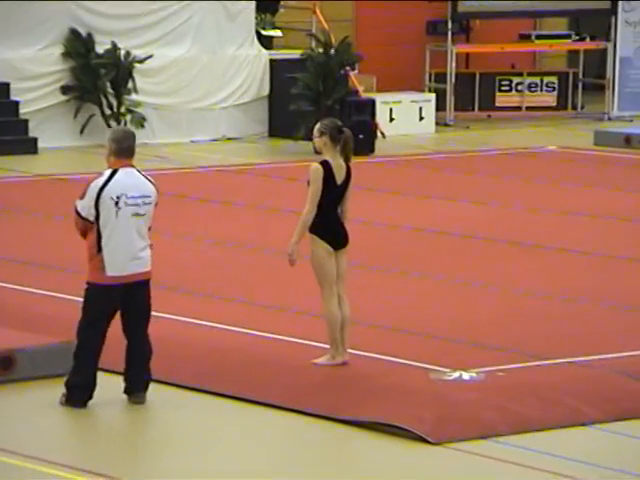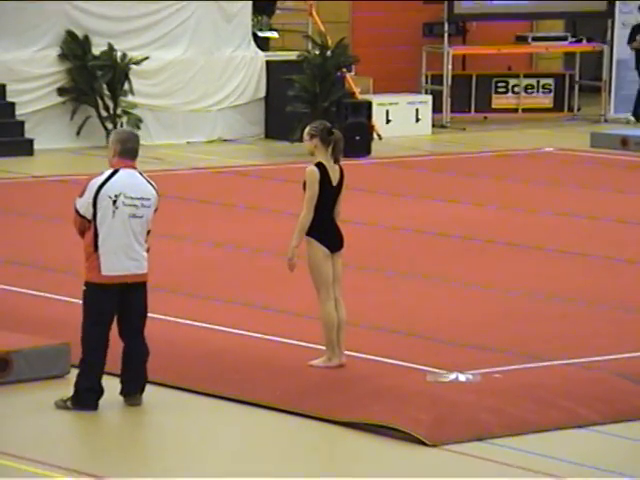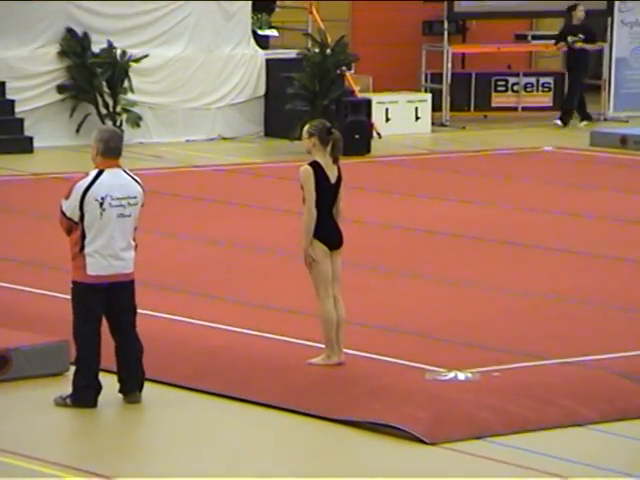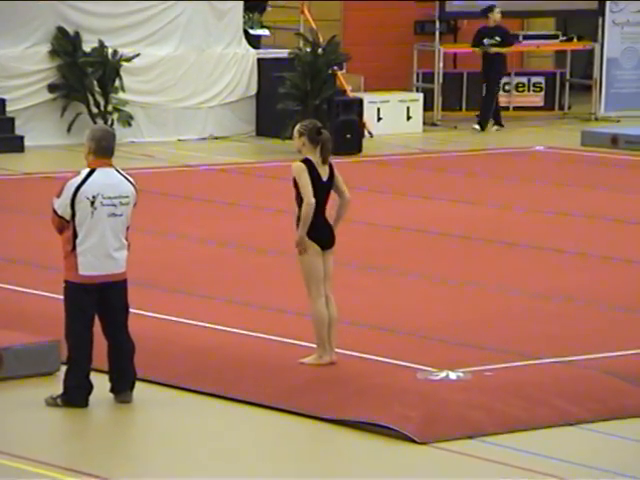
dt=1s
person 1, frame 1
left shoulder: (100, 185)
right shoulder: (150, 186)
left elbow: (81, 225)
left hip: (106, 273)
right hip: (139, 271)
left knee: (91, 335)
right knee: (138, 332)
left ankle: (78, 393)
right ankle: (137, 389)
person 1, frame 2
left shoulder: (100, 184)
right shoulder: (150, 189)
left elbow: (80, 223)
left hip: (103, 273)
right hip: (136, 272)
left knee: (94, 337)
right knee: (134, 334)
left ankle: (86, 396)
right ankle: (133, 391)
person 1, frame 3
left shoulder: (85, 186)
right shoulder: (135, 185)
left elbow: (66, 224)
left hip: (90, 272)
right hip: (123, 271)
left knee: (87, 334)
right knee: (126, 330)
left ankle: (84, 394)
right ankle: (132, 388)
person 1, frame 4
left shoulder: (77, 185)
right shoulder: (128, 185)
left elbow: (58, 223)
left hip: (82, 272)
right hip: (116, 270)
left knee: (79, 335)
right knee: (118, 331)
left ankle: (75, 394)
right ankle: (124, 387)
person 2, frame 1
left shoulder: (318, 169)
right shoulder: (346, 168)
left elbow: (310, 210)
left wrist: (294, 241)
left hip: (322, 235)
right hip: (340, 233)
left knee: (329, 295)
right knee: (340, 293)
left ankle: (335, 353)
right ankle: (343, 350)
person 2, frame 2
left shoulder: (313, 171)
right shoulder: (338, 169)
left elbow: (308, 212)
left wrist: (294, 245)
left hip: (318, 238)
right hip: (335, 235)
left knee: (325, 298)
right knee: (336, 296)
left ankle: (331, 355)
right ankle: (339, 353)
person 2, frame 3
left shoulder: (308, 170)
right shoulder: (336, 167)
left elbow: (310, 211)
right elbow: (338, 208)
left wrist: (306, 244)
left hip: (320, 236)
right hip: (335, 234)
left knee: (324, 296)
right knee: (335, 294)
left ankle: (331, 353)
right ankle: (338, 350)
person 2, frame 4
left shoulder: (300, 166)
right shoulder: (327, 165)
left elbow: (309, 202)
right elbow: (345, 198)
left wrist: (300, 233)
right wrist: (333, 225)
left hip: (312, 235)
right hip: (326, 233)
left knee: (316, 296)
right knee: (326, 293)
left ankle: (322, 352)
right ankle: (330, 350)
